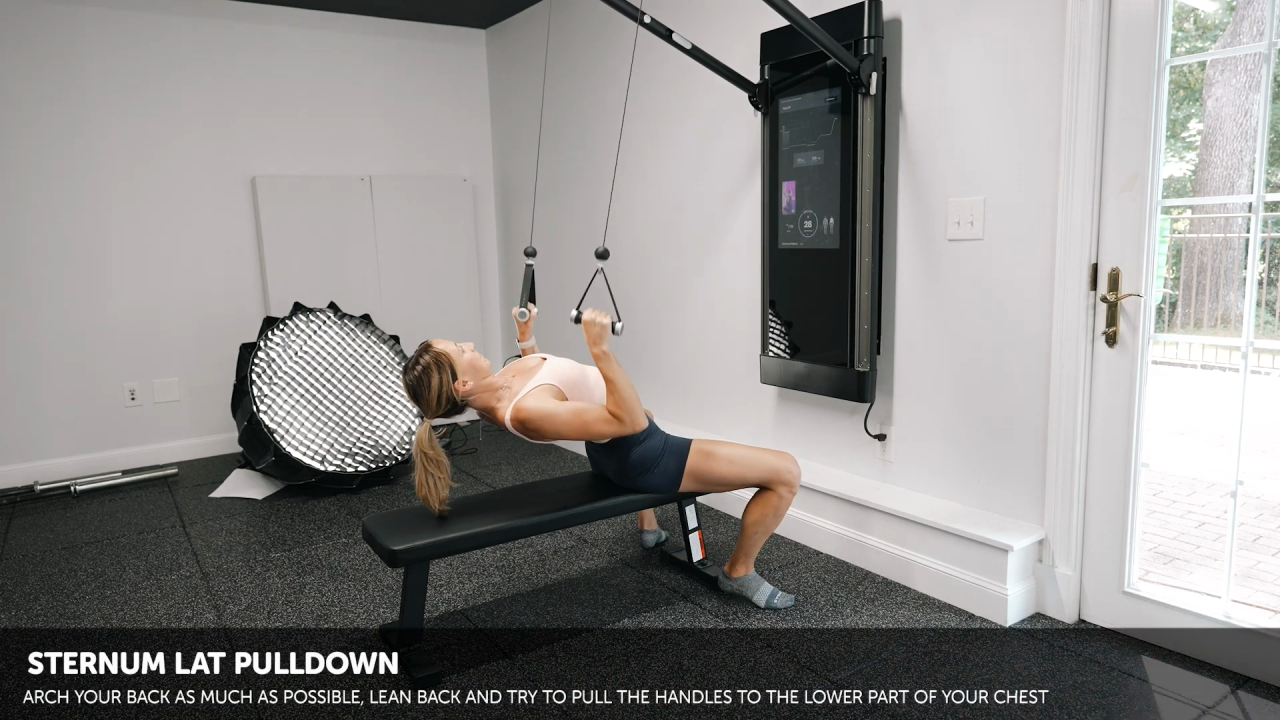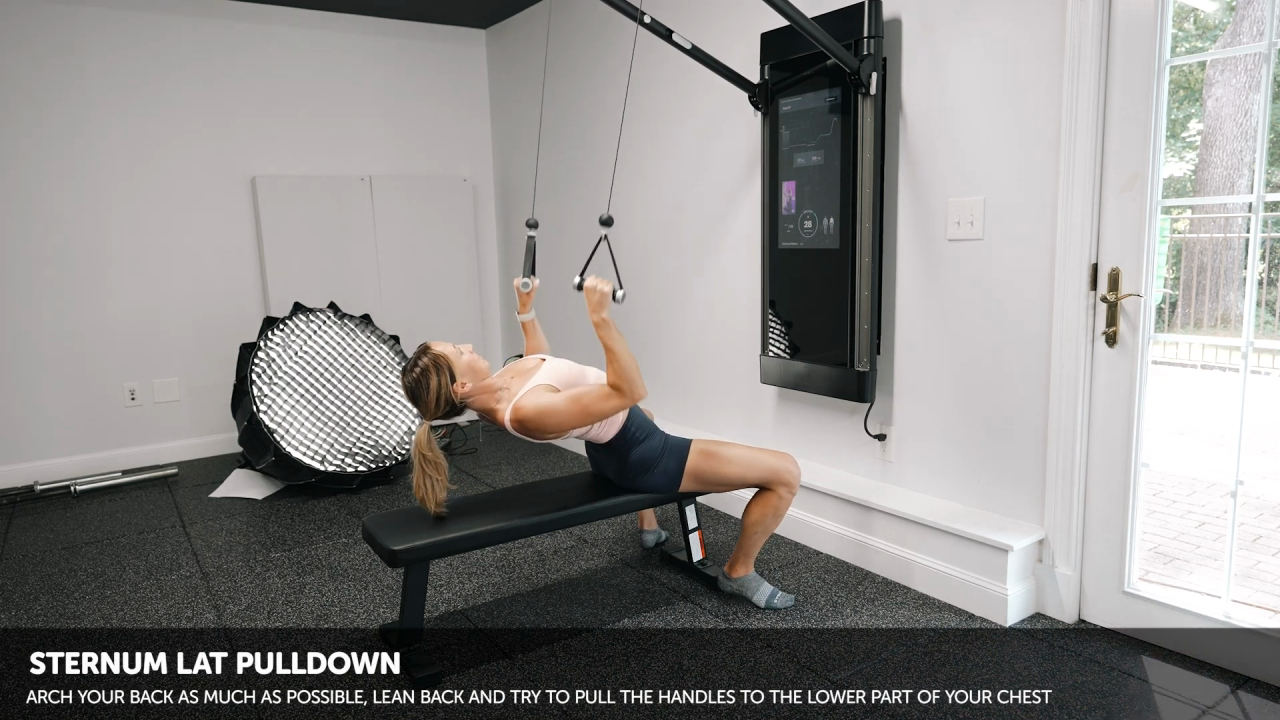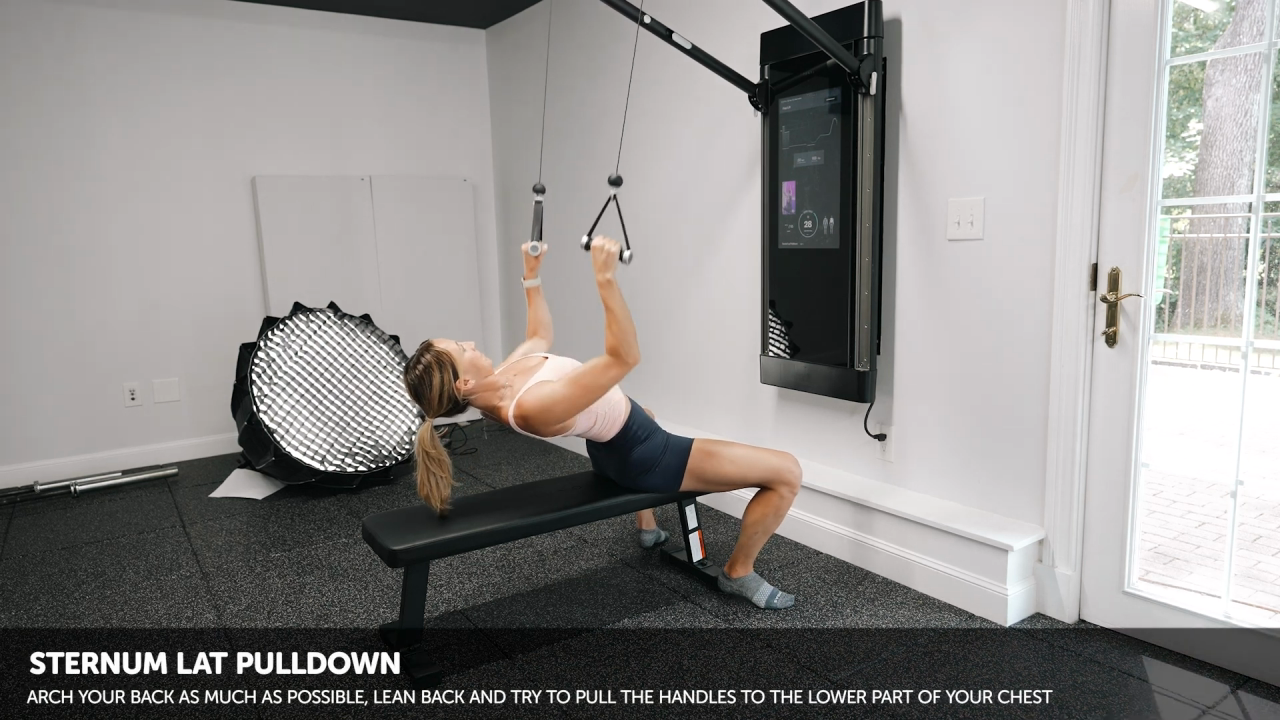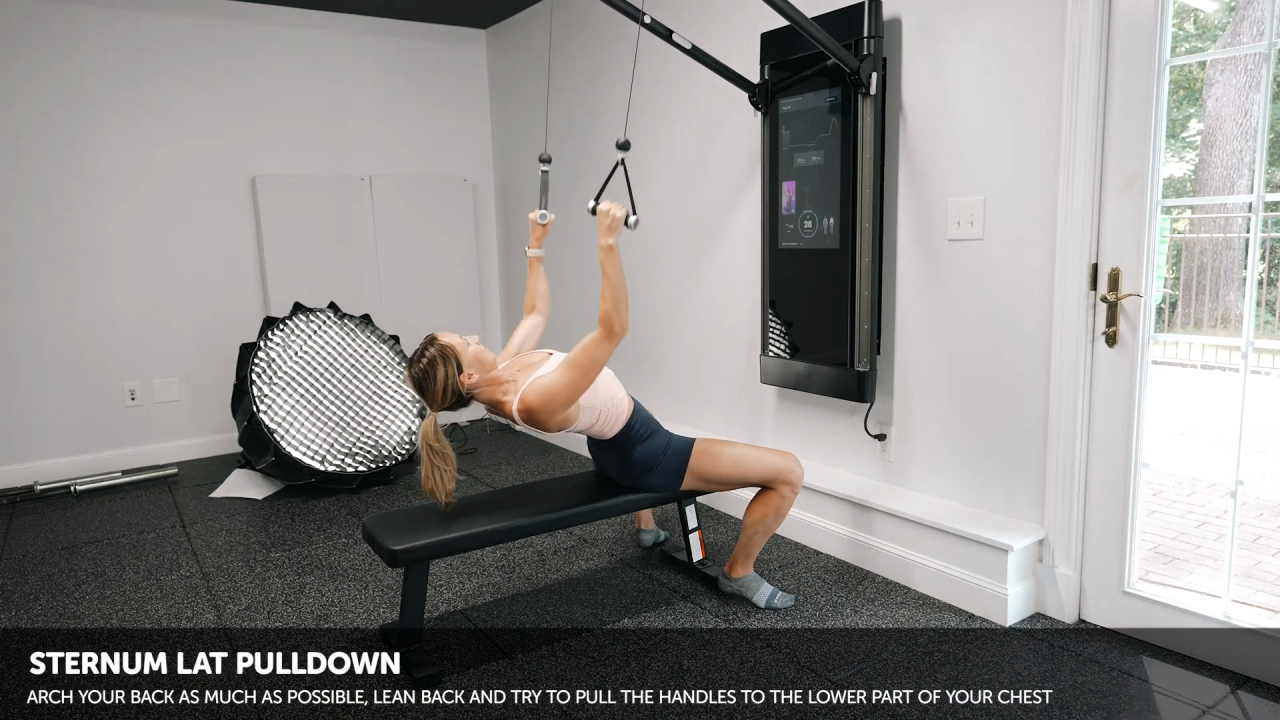
dt=0.2s
person 1, frame 1
left shoulder: (494, 391)
right shoulder: (526, 412)
right elbow: (632, 421)
left wrist: (525, 337)
right wrist: (599, 348)
left hip: (614, 450)
right hip: (640, 458)
left knee: (639, 418)
right knee: (785, 471)
left ankle: (648, 527)
right ankle: (738, 573)
person 1, frame 2
left shoulder: (494, 391)
right shoulder: (525, 412)
left elbow: (538, 362)
right elbow: (630, 391)
left wrist: (525, 310)
right wrist: (600, 316)
left hip: (618, 446)
right hip: (640, 458)
left knee: (644, 413)
right knee: (785, 472)
left ankle: (648, 528)
right ankle: (738, 574)
person 1, frame 3
left shoulder: (496, 385)
right shoulder: (530, 408)
left elbow: (540, 339)
right elbow: (624, 357)
left wrist: (531, 275)
right wrist: (605, 277)
left hip: (617, 447)
right hip: (642, 458)
left knee: (645, 408)
right knee: (786, 471)
left ankle: (647, 527)
right ankle: (738, 574)
person 1, frame 4
left shoulder: (500, 376)
right shoulder: (535, 402)
left elbow: (535, 313)
right elbow: (613, 329)
left wrist: (535, 246)
right wrist: (608, 243)
left hip: (617, 446)
right hip: (645, 457)
left knee: (646, 404)
right knee: (788, 471)
left ankle: (646, 526)
right ankle: (738, 574)
